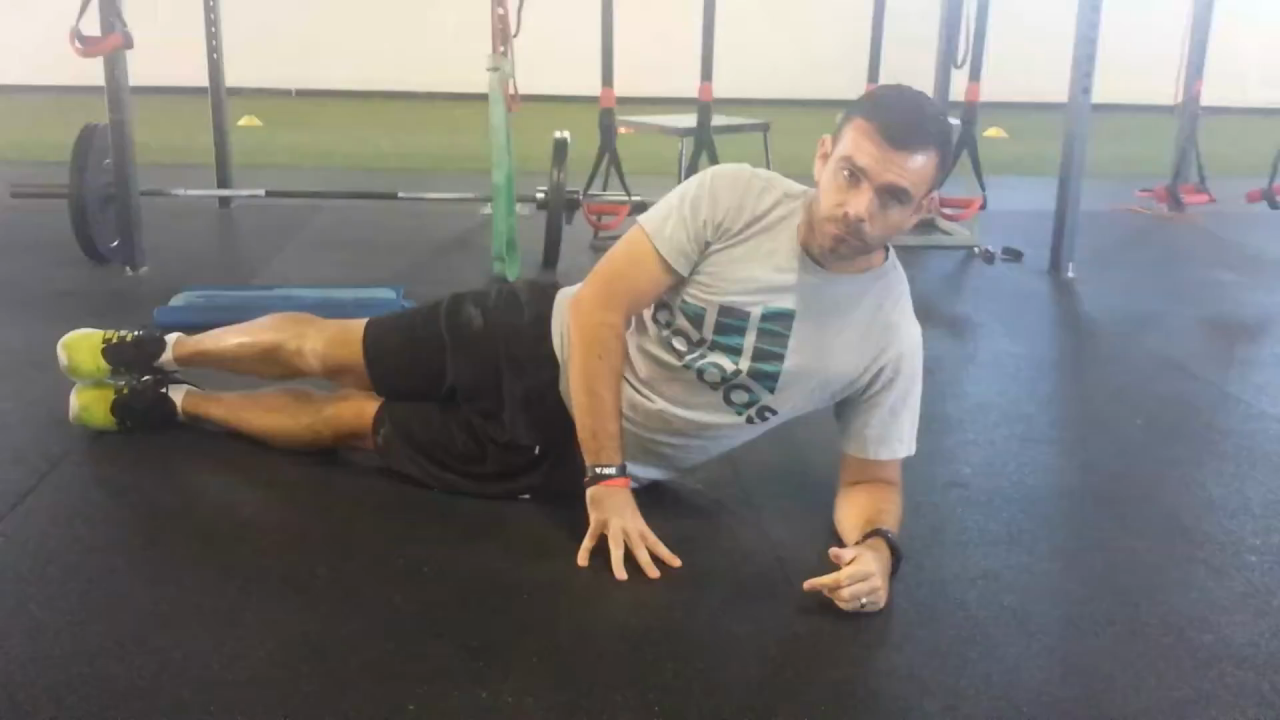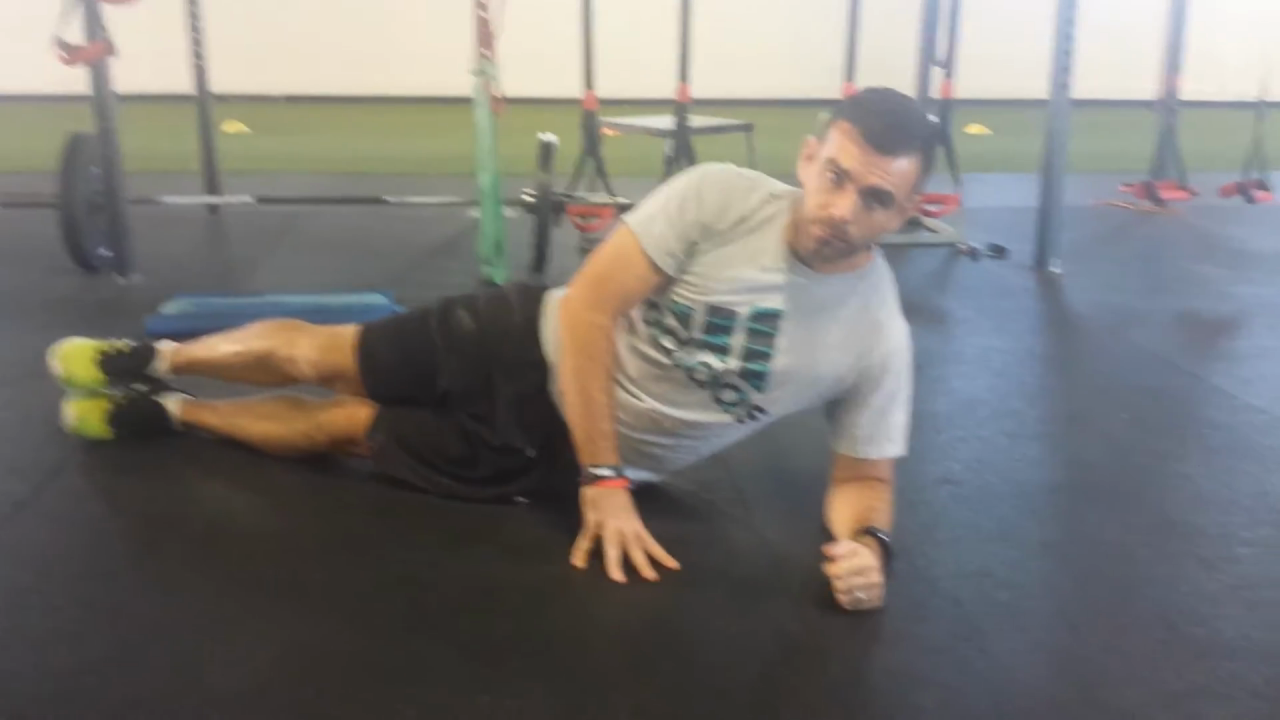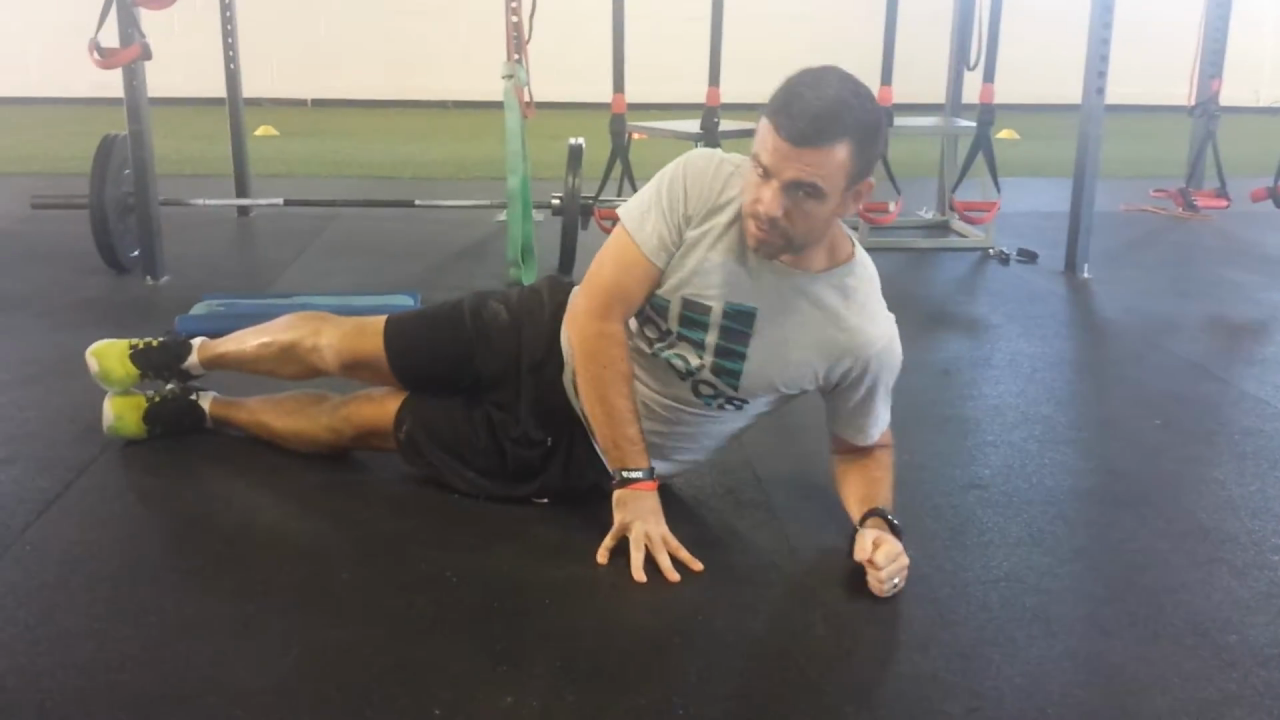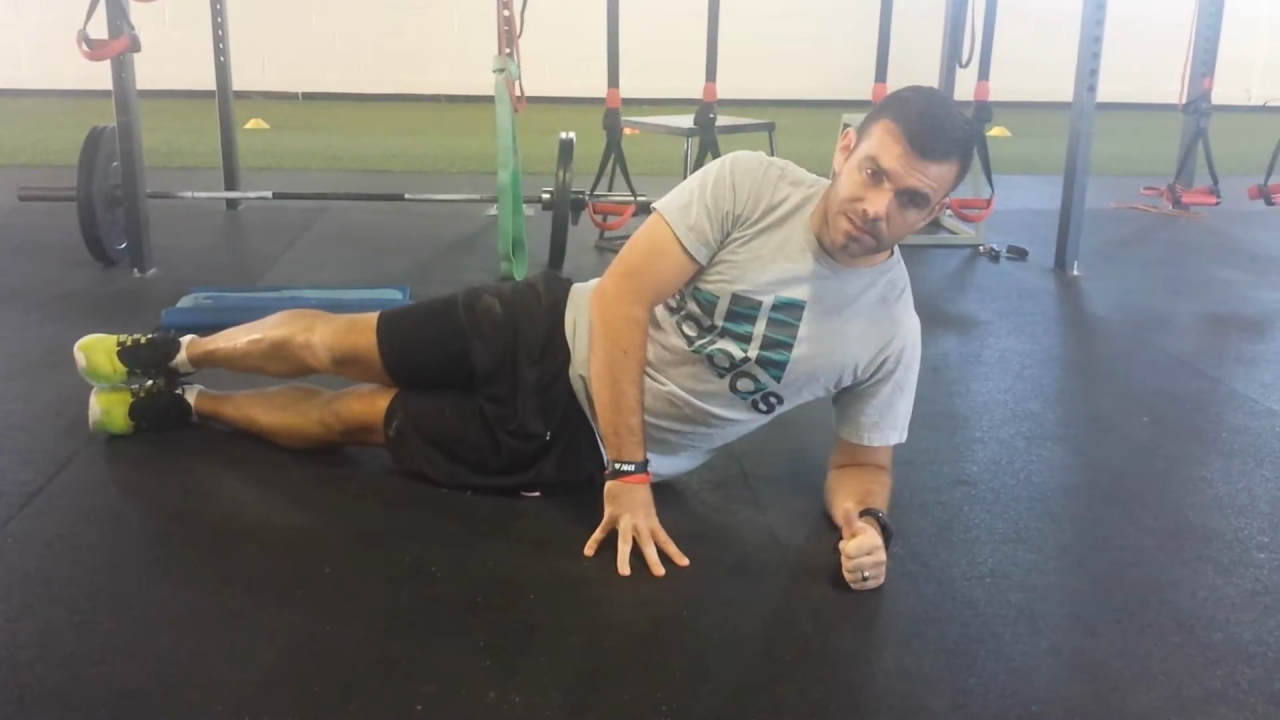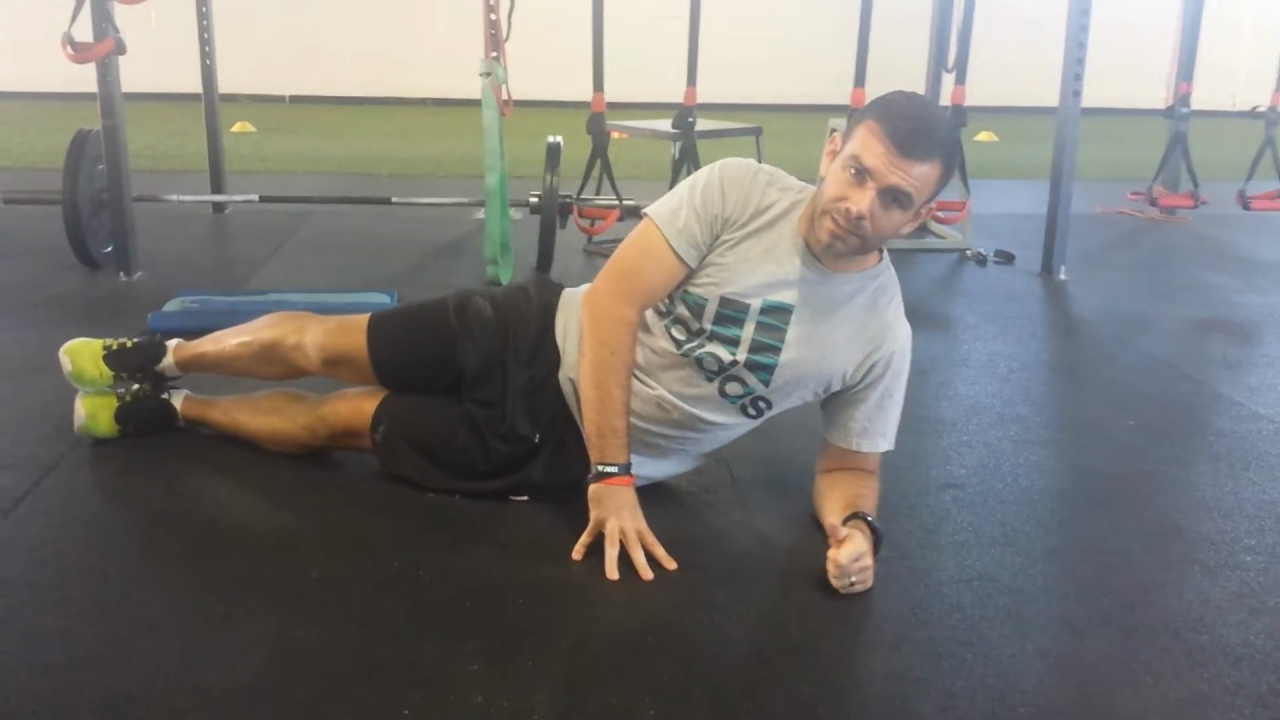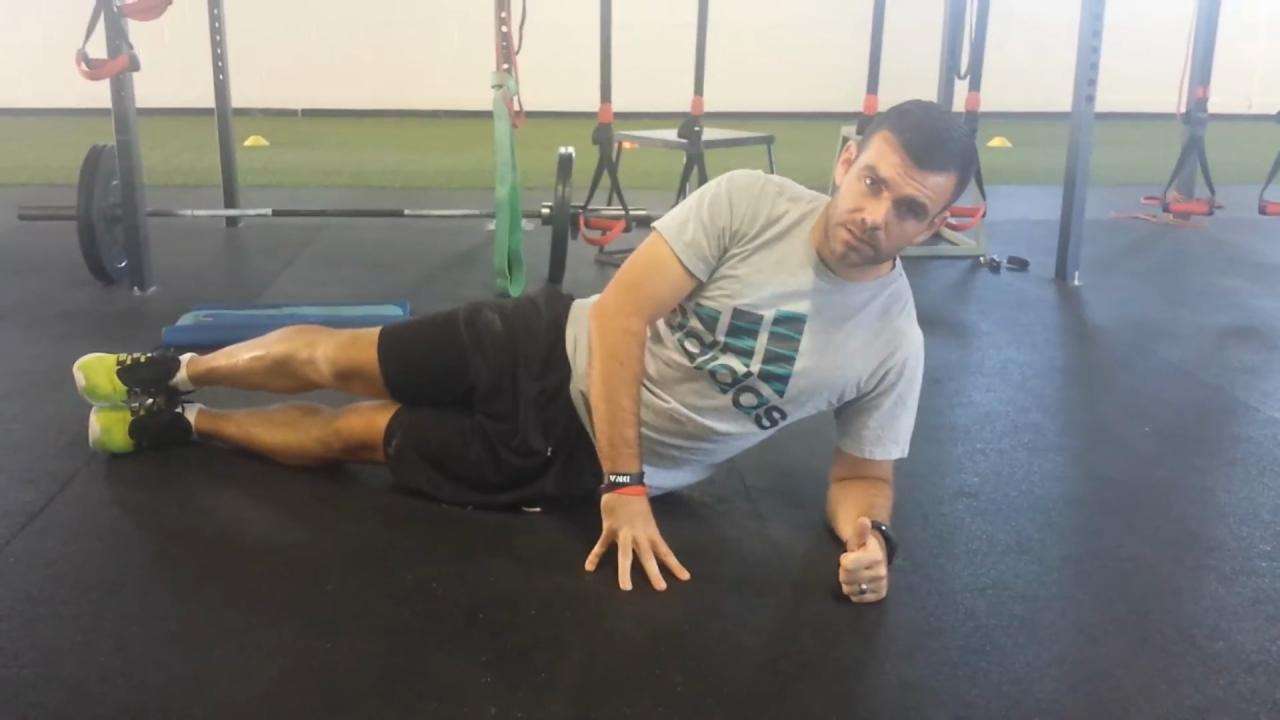
dt=0.7s
person 1, frame 1
left shoulder: (891, 342)
right shoulder: (735, 194)
left elbow: (872, 478)
right elbow: (600, 306)
left wrist: (875, 548)
right wrist: (610, 480)
left hip: (552, 449)
right hip: (542, 339)
left knee: (348, 419)
right knee: (323, 348)
left ankle: (170, 404)
right ankle: (160, 351)
person 1, frame 2
left shoulder: (879, 342)
right shoulder: (721, 195)
left elbow: (864, 476)
right elbow: (589, 308)
left wrist: (866, 542)
right wrist: (607, 482)
left hip: (545, 450)
right hip: (531, 341)
left knee: (341, 426)
right knee: (316, 358)
left ankle: (167, 413)
right ankle: (155, 359)
person 1, frame 3
left shoulder: (860, 333)
right shoulder: (701, 180)
left elbow: (861, 447)
right elbow: (595, 318)
left wrist: (877, 524)
right wrist: (634, 481)
left hip: (568, 444)
right hip: (549, 335)
left knee: (360, 420)
right knee: (338, 347)
left ankle: (196, 409)
right ankle: (185, 356)
person 1, frame 4
left shoulder: (891, 334)
right shoulder: (749, 184)
left elbow: (862, 461)
right elbow: (621, 299)
left wrist: (868, 524)
right wrist: (631, 477)
left hip: (566, 442)
right hip: (551, 333)
left knee: (352, 416)
right knee: (329, 346)
left ankle: (183, 406)
right ankle: (176, 356)
person 1, frame 5
left shoulder: (880, 339)
right shoulder: (739, 189)
left elbow: (848, 464)
right elbow: (613, 303)
left wrist: (855, 528)
right wrist: (616, 476)
left hip: (556, 447)
right hip: (542, 339)
left knee: (342, 419)
right knee: (322, 345)
left ankle: (168, 410)
right ankle: (160, 360)
person 1, frame 6
left shoulder: (893, 345)
right shoulder: (748, 201)
left elbow: (862, 474)
right elbow: (620, 315)
left wrist: (870, 537)
right wrist: (628, 487)
left hip: (563, 456)
right hip: (550, 348)
left knee: (354, 433)
right knee: (331, 361)
left ankle: (184, 424)
right ankle: (175, 374)
